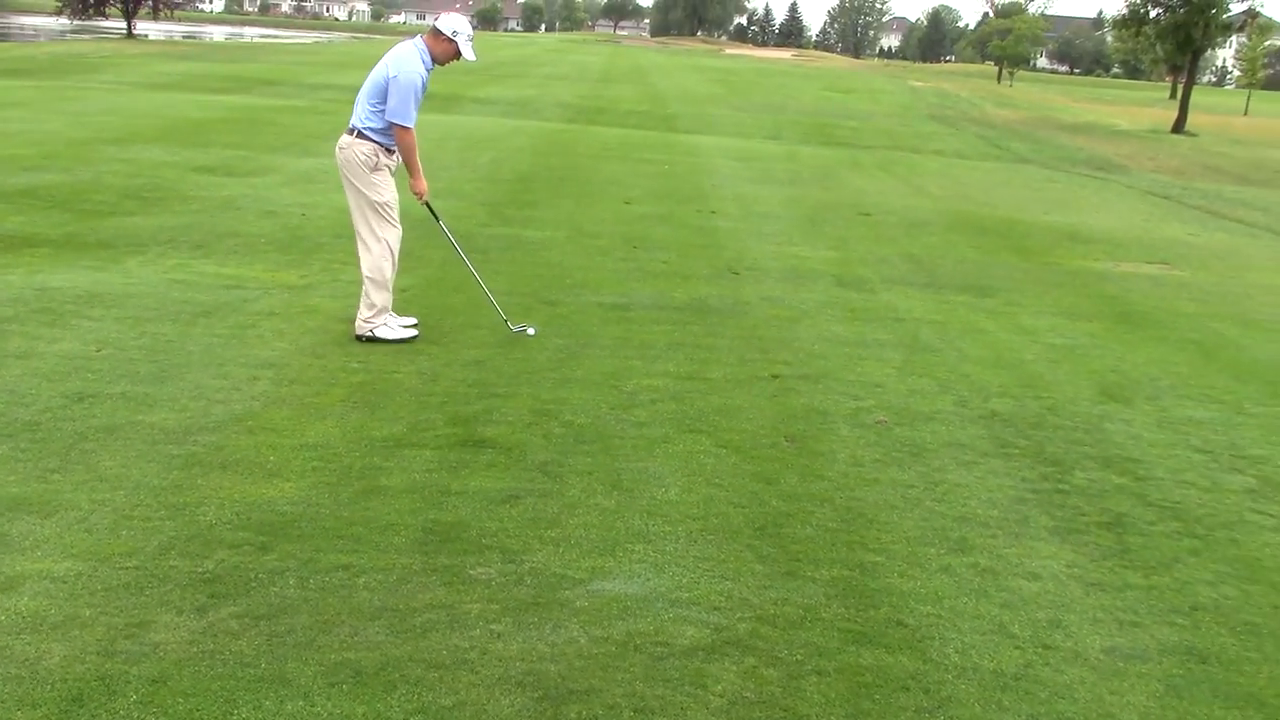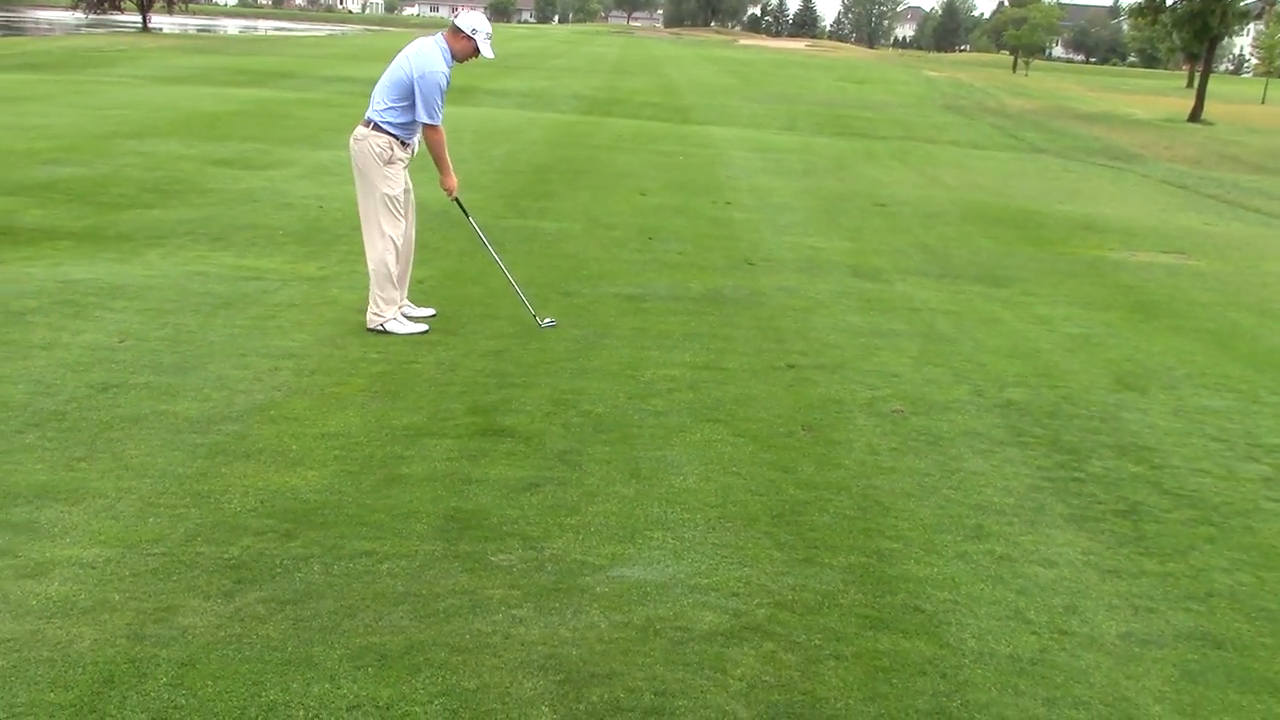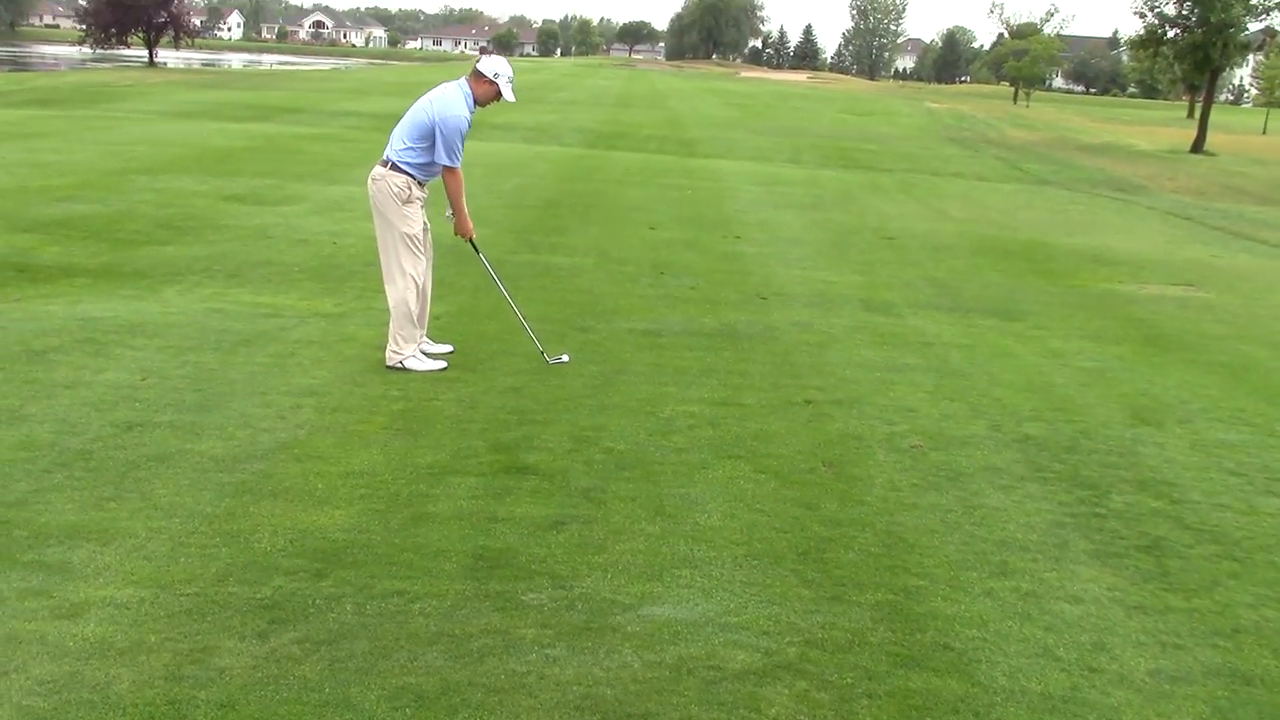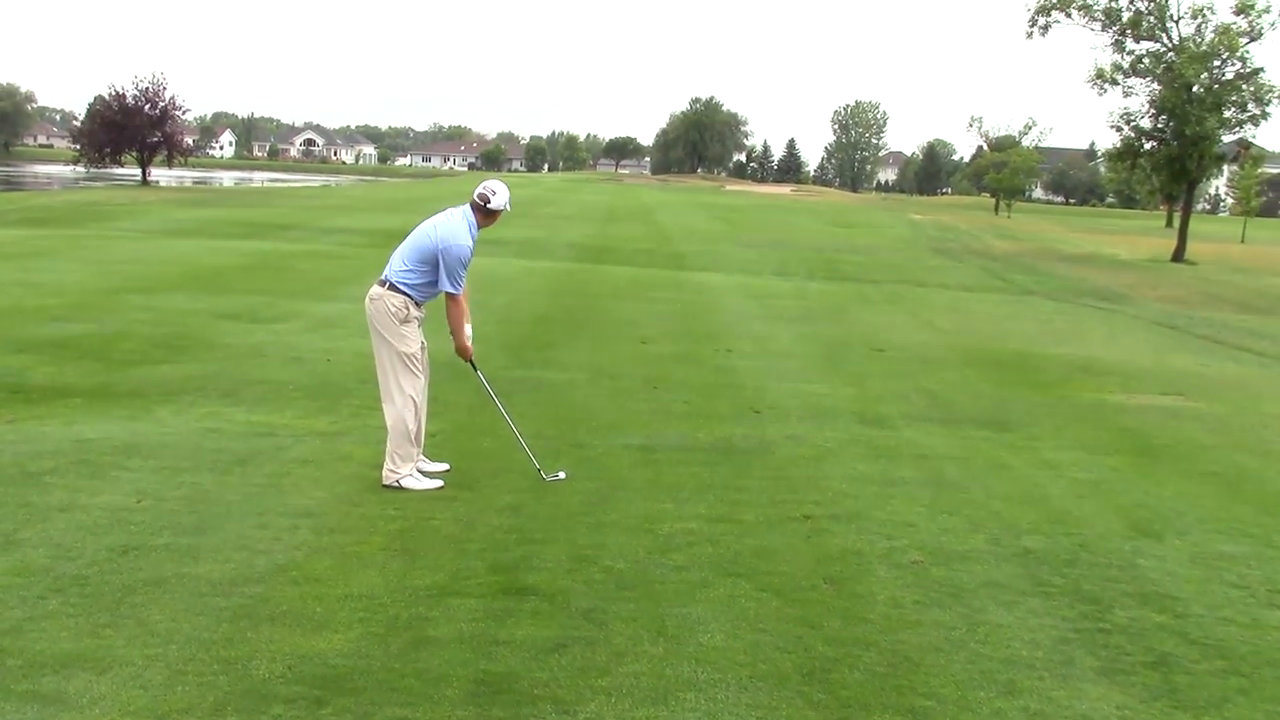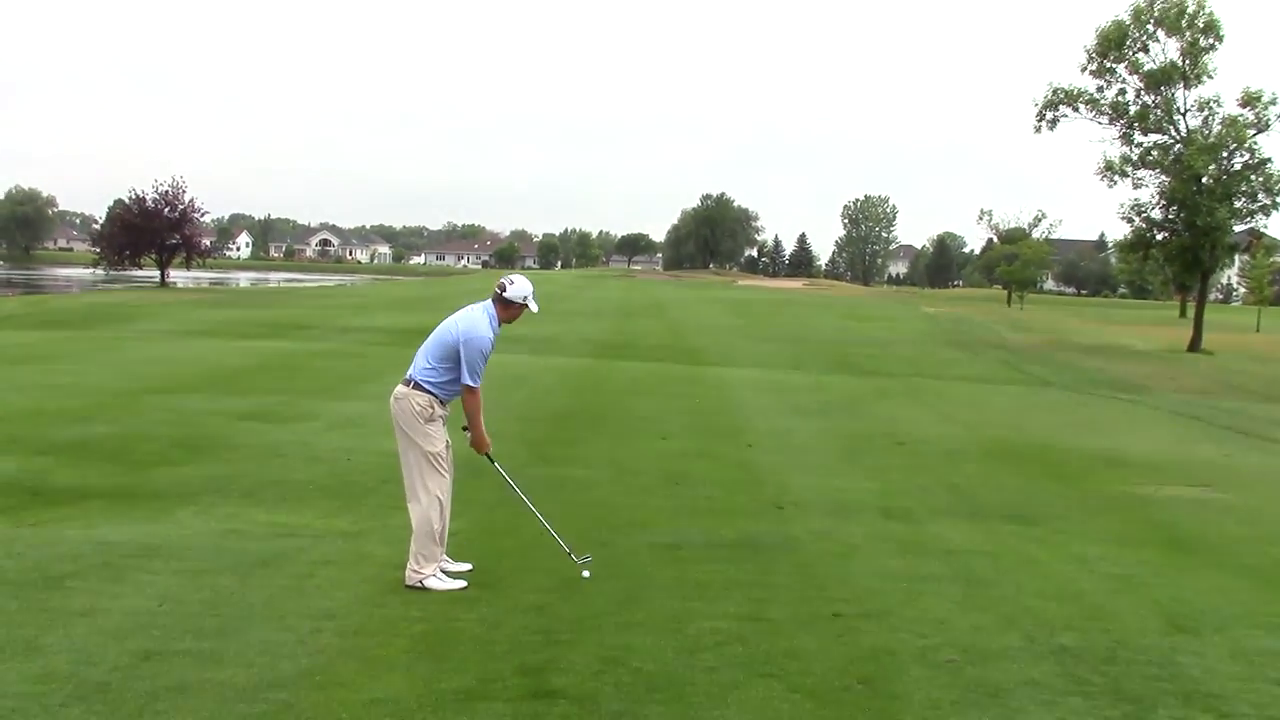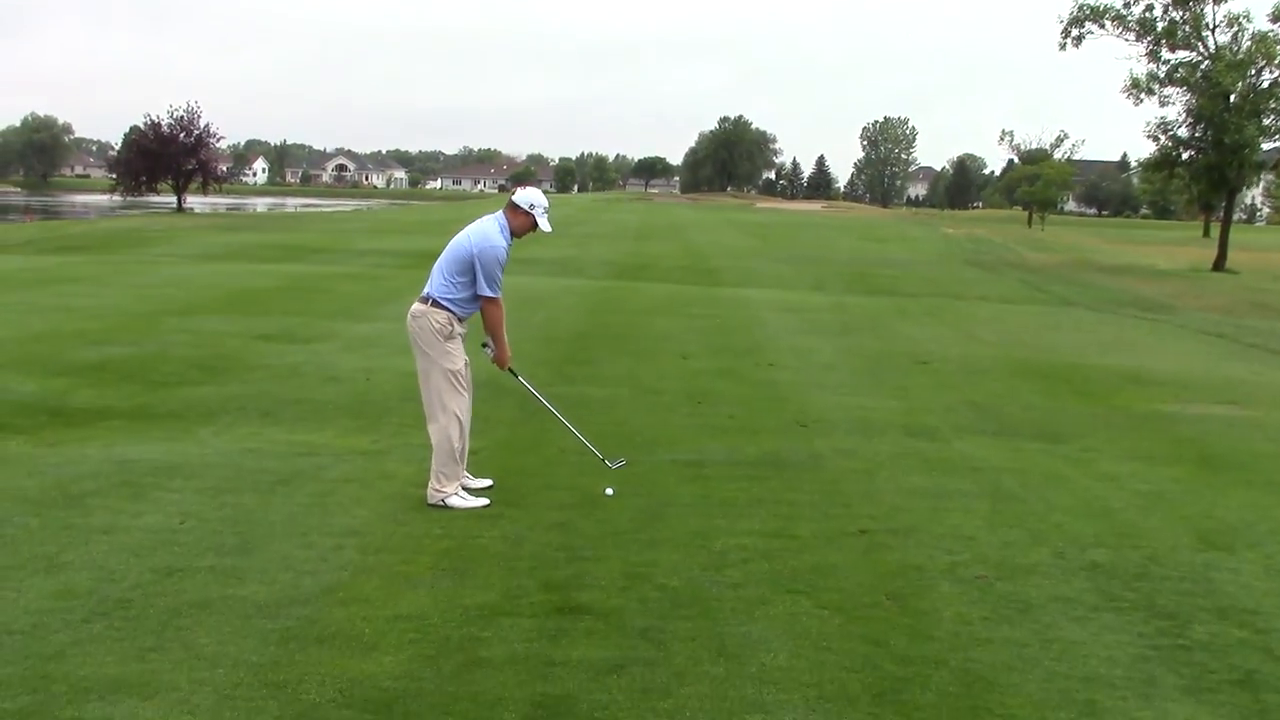
dt=0.4s
person 1, frame 1
left shoulder: (408, 50)
right shoulder: (411, 70)
right elbow: (402, 129)
left wrist: (400, 161)
right wrist: (416, 176)
left hip: (372, 151)
right hip: (365, 154)
left knee: (383, 234)
right knee: (381, 236)
left ankle: (377, 310)
right ankle: (372, 321)
person 1, frame 2
left shoulder: (427, 45)
right shoulder: (434, 68)
right elbow: (431, 128)
left wrist: (409, 138)
right wrist: (447, 173)
left hip: (388, 144)
right hip: (379, 146)
left knee: (402, 227)
right knee: (387, 230)
left ankle: (395, 301)
right ankle: (383, 314)
person 1, frame 3
left shoulder: (453, 92)
right shoulder: (455, 113)
left elbow: (449, 166)
right elbow: (450, 171)
left wrist: (459, 206)
right wrist: (461, 218)
left hip: (404, 183)
right hip: (396, 186)
left knee: (419, 264)
right knee: (407, 269)
left ankle: (414, 339)
right ankle: (401, 352)
person 1, frame 4
left shoulder: (457, 218)
right shoulder: (458, 241)
left elbow: (458, 286)
right elbow: (452, 297)
left wrist: (466, 326)
right wrist: (461, 342)
left hip: (399, 302)
right hip: (393, 305)
left knee: (415, 383)
right knee: (405, 388)
left ankle: (411, 457)
right ankle: (398, 471)
person 1, frame 5
left shoulder: (478, 313)
right shoulder: (479, 333)
left elbow: (469, 385)
right elbow: (469, 391)
left wrist: (477, 427)
right wrist: (479, 434)
left hip: (425, 401)
right hip: (418, 404)
left knee: (439, 483)
right knee: (430, 488)
left ankle: (434, 556)
right ankle: (421, 571)
person 1, frame 6
left shoulder: (490, 226)
right shoulder: (493, 244)
left elbow: (487, 297)
right elbow: (491, 302)
left wrist: (493, 338)
right wrist: (502, 347)
left hip: (441, 318)
right hip: (437, 321)
left knee: (458, 402)
right knee: (450, 406)
left ankle: (455, 474)
right ankle: (443, 489)
